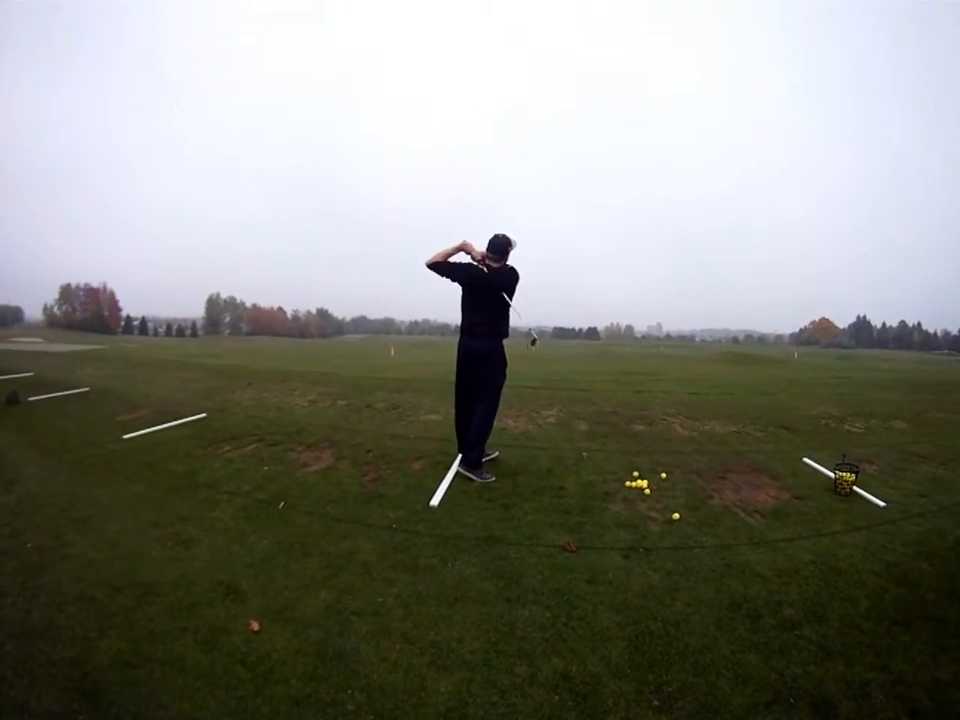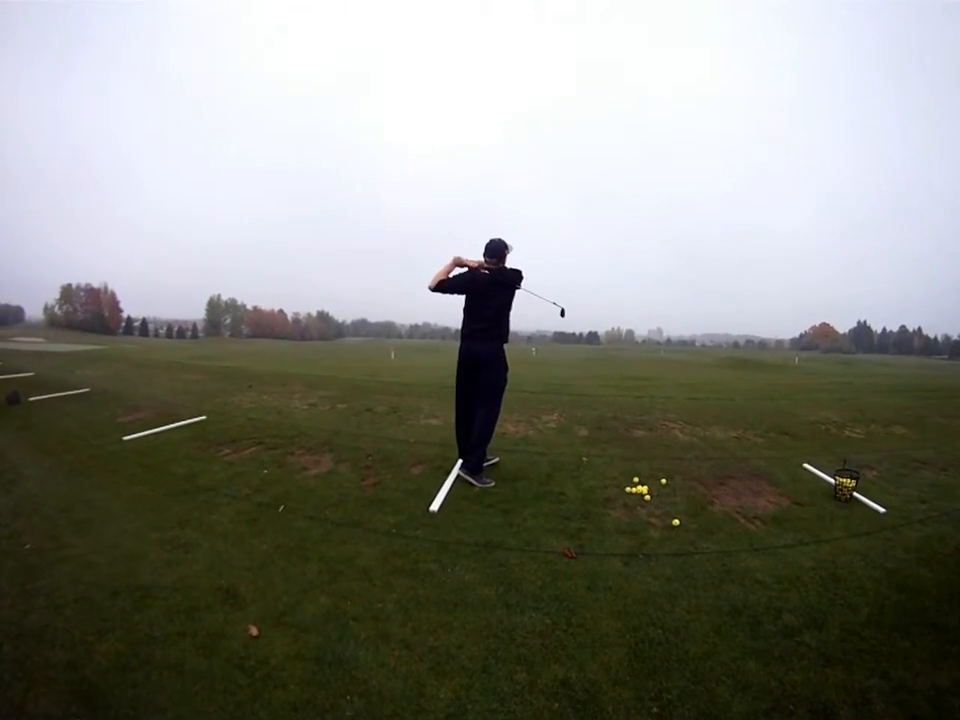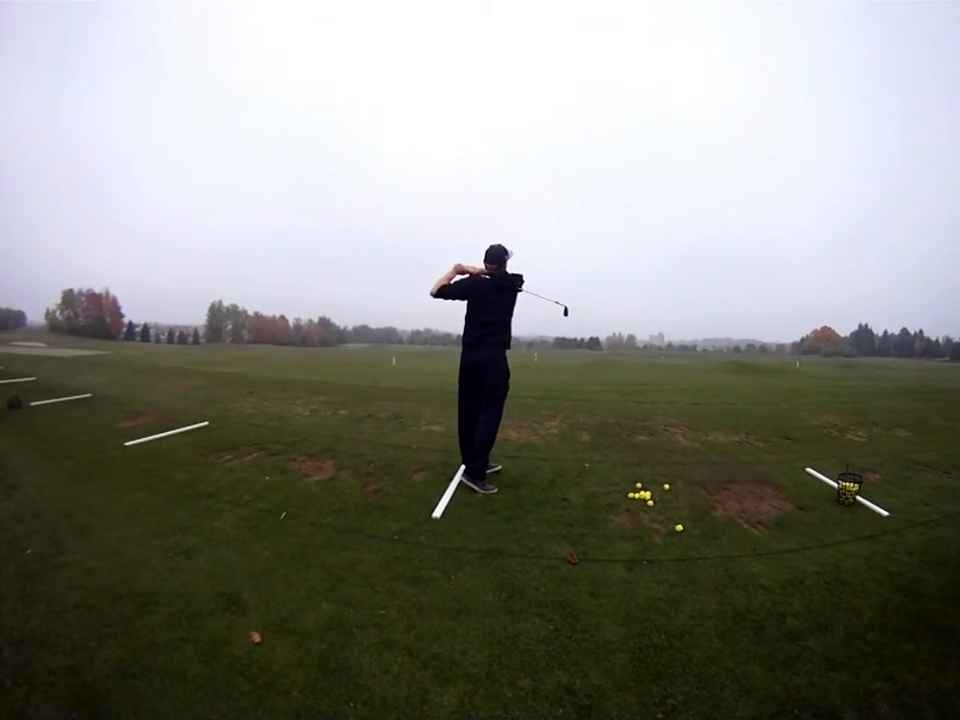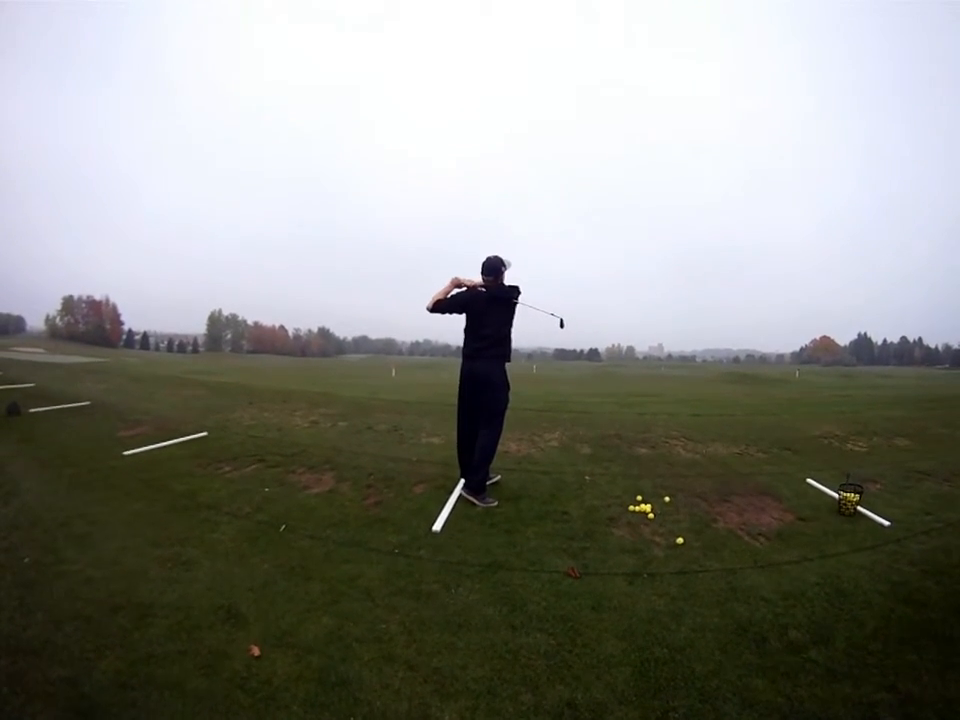
dt=0.4s
person 1, frame 1
left shoulder: (470, 273)
right shoulder: (510, 277)
left elbow: (432, 262)
left wrist: (460, 248)
right wrist: (479, 256)
left hip: (467, 344)
right hip: (491, 348)
left knee: (465, 400)
right knee: (486, 403)
left ankle: (470, 450)
right ankle: (471, 461)
person 1, frame 2
left shoulder: (472, 278)
right shoulder: (513, 278)
left elbow: (435, 285)
left wrist: (454, 263)
right wrist: (477, 265)
left hip: (468, 349)
right hip: (492, 351)
left knee: (466, 405)
right knee: (487, 407)
left ankle: (470, 455)
right ankle: (472, 465)
person 1, frame 3
left shoulder: (473, 284)
right shoulder: (513, 283)
left elbow: (436, 291)
left wrist: (455, 271)
right wrist: (479, 272)
left hip: (470, 355)
right hip: (494, 357)
left knee: (469, 411)
right knee: (489, 413)
left ankle: (473, 462)
right ankle: (475, 472)
person 1, frame 4
left shoulder: (470, 296)
right shoulder: (511, 295)
left elbow: (432, 306)
left wrist: (452, 285)
right wrist: (472, 286)
left hip: (470, 368)
right hip: (493, 370)
left knee: (469, 424)
right knee: (490, 426)
left ankle: (474, 475)
right ankle: (474, 485)
